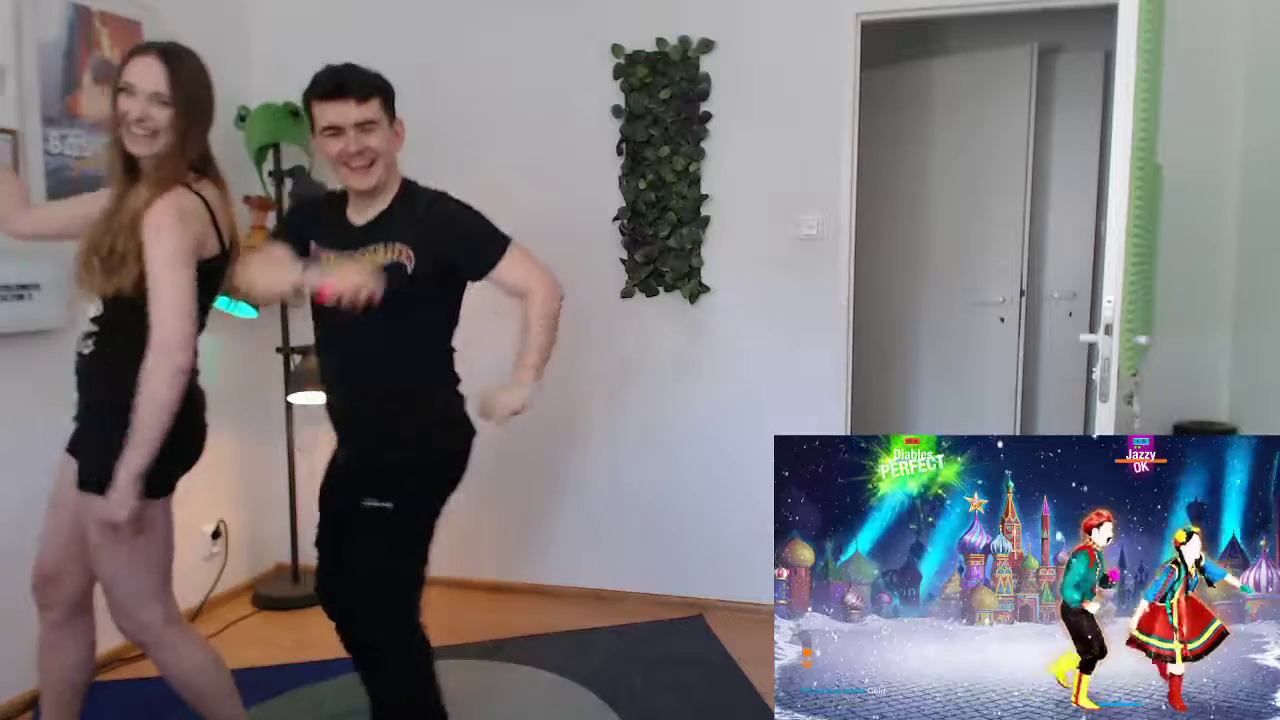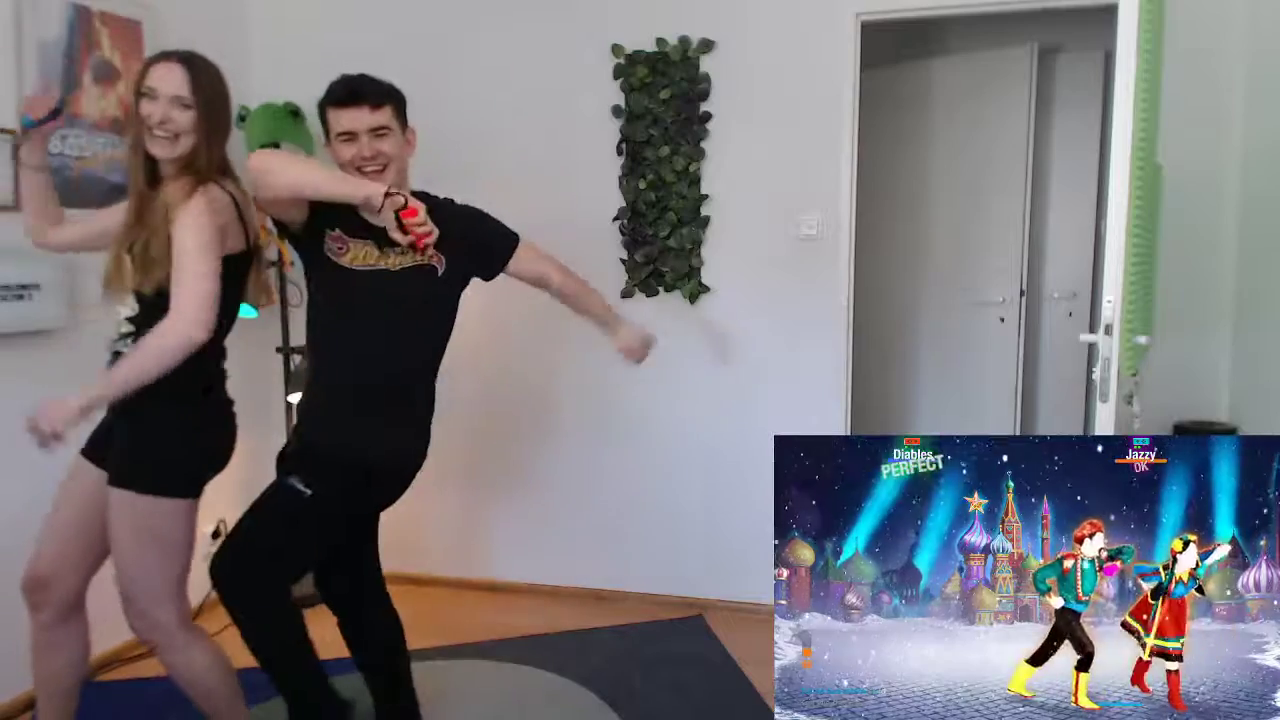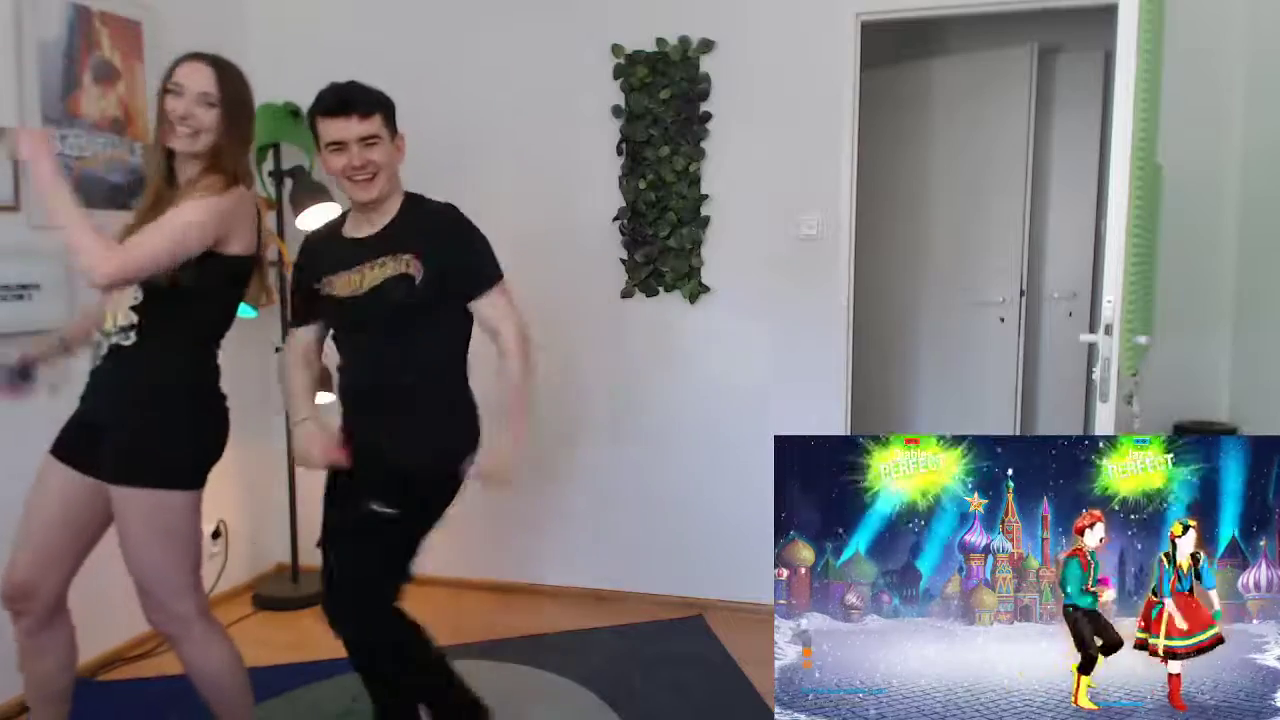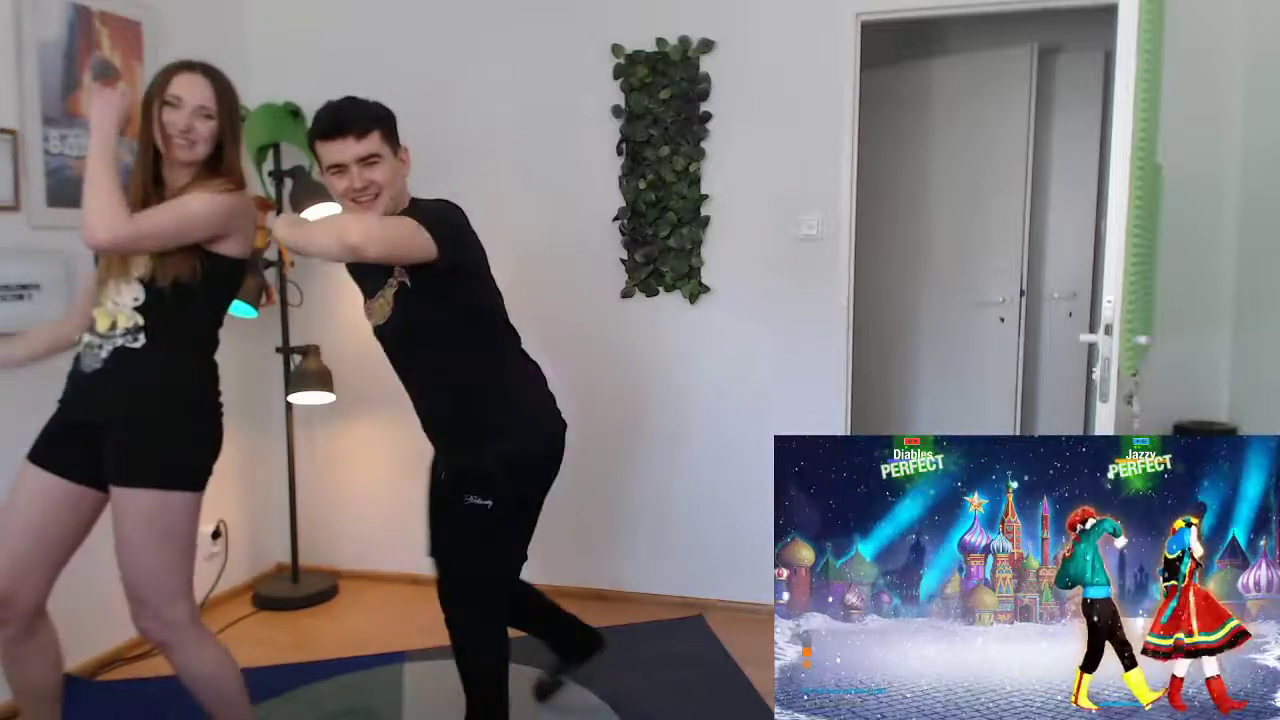
dt=0.4s
person 1, frame 1
left shoulder: (172, 207)
right shoulder: (140, 194)
left elbow: (171, 350)
left wrist: (128, 473)
left hip: (140, 425)
right hip: (114, 413)
left knee: (145, 616)
right knee: (57, 584)
person 1, frame 2
left shoulder: (202, 202)
right shoulder: (153, 201)
left elbow: (192, 324)
right elbow: (49, 232)
left wrist: (79, 402)
right wrist: (33, 150)
left hip: (171, 423)
right hip: (140, 413)
left knee: (157, 618)
right knee: (47, 587)
person 1, frame 3
left shoulder: (223, 199)
right shoulder: (172, 197)
left elbow: (107, 269)
left hip: (167, 414)
right hip: (113, 404)
left knee: (175, 612)
person 1, frame 4
left shoulder: (225, 204)
right shoulder: (144, 202)
left elbow: (105, 231)
right elbow: (86, 318)
left wrist: (102, 129)
left hip: (165, 415)
right hip: (86, 408)
left knee: (164, 619)
person 2, frame 1
left shoulder: (438, 218)
right shoulder: (313, 220)
left elbow: (542, 288)
right elbow: (250, 274)
left wrist: (523, 382)
right wrist: (312, 277)
left hip: (420, 450)
right hip: (356, 449)
left knee: (381, 606)
right knee: (340, 591)
person 2, frame 2
left shoulder: (455, 225)
right shoulder: (320, 217)
left elbow: (549, 272)
right elbow: (261, 170)
left wrist: (617, 327)
right wrist: (377, 197)
left hip: (373, 449)
right hip: (326, 441)
left knee: (242, 573)
right knee: (350, 589)
person 2, frame 3
left shoulder: (440, 229)
right shoulder: (316, 251)
left elbow: (508, 332)
right elbow: (301, 347)
left wrist: (509, 433)
right wrist: (304, 419)
left hip: (431, 449)
right hip: (362, 449)
left knee: (359, 600)
right knee: (344, 597)
person 2, frame 4
left shoulder: (441, 221)
right shoulder: (368, 259)
left elbow: (356, 239)
left wrist: (283, 228)
left hip: (517, 446)
right hip: (457, 452)
left knee: (477, 591)
right knee: (460, 586)
right ankle: (574, 639)
person 3, frame 1
left shoulder: (1097, 553)
right shoulder: (1083, 555)
left elbow: (1099, 582)
right elbow: (1067, 587)
left wrist: (1110, 578)
right wrist: (1084, 603)
left hip: (1082, 608)
right hip: (1072, 610)
left knee: (1099, 650)
right knee: (1090, 652)
left ankle: (1060, 667)
right ankle: (1079, 697)
person 3, frame 2
left shoulder: (1099, 558)
right shoulder: (1066, 561)
left elbow: (1128, 550)
right elbow: (1039, 576)
left wrist: (1117, 563)
right wrist: (1049, 596)
left hip: (1074, 614)
right hip: (1066, 613)
left knee: (1047, 650)
right knee: (1086, 651)
left ankle: (1016, 683)
right ankle: (1079, 697)
person 3, frame 3
left shoulder: (1090, 553)
right shoulder: (1075, 559)
right elbow: (1072, 593)
left wrist: (1099, 583)
right wrist: (1100, 598)
left hip: (1089, 609)
right hip: (1075, 610)
left knee: (1115, 642)
right knee: (1090, 653)
left ankle: (1081, 670)
right ankle: (1079, 697)
person 3, frame 4
left shoulder: (1069, 555)
right shoulder: (1083, 540)
left elbow: (1061, 583)
right elbow: (1105, 524)
right wrist: (1119, 536)
left hip: (1103, 602)
right hip: (1096, 603)
left knee: (1124, 648)
right knee: (1095, 651)
left ankle: (1144, 695)
right ankle: (1079, 696)
person 4, frame 1
left shoulder: (1199, 560)
right shoulder: (1173, 569)
left elbow: (1219, 572)
right elbow: (1151, 593)
left wrist: (1241, 585)
right wrist: (1136, 618)
left hip: (1184, 605)
right hip: (1167, 609)
left knee: (1202, 636)
right knee: (1180, 649)
left ankle: (1163, 663)
right ankle: (1175, 695)
person 4, frame 2
left shoulder: (1197, 562)
right shoulder: (1163, 572)
left elbow: (1225, 548)
right elbow: (1137, 570)
left wrist: (1206, 564)
right wrist: (1144, 585)
left hip: (1179, 606)
right hip: (1161, 607)
left knee: (1152, 643)
right knee: (1172, 647)
left ankle: (1137, 678)
right ankle: (1174, 695)
person 4, frame 3
left shoulder: (1196, 558)
right shoulder: (1165, 560)
left elbow: (1208, 581)
right elbow: (1165, 593)
left wrist: (1217, 607)
right wrist: (1177, 616)
left hip: (1186, 602)
right hip: (1165, 605)
left knee: (1207, 636)
right knee: (1178, 648)
left ankle: (1172, 659)
right ankle: (1174, 695)
person 4, frame 4
left shoulder: (1187, 554)
right shoulder: (1173, 545)
right elbow: (1185, 534)
right wrist: (1197, 548)
left hip: (1197, 601)
right hip: (1181, 604)
left knee: (1209, 648)
right knee: (1189, 651)
left ankle: (1221, 699)
right ankle: (1174, 695)
